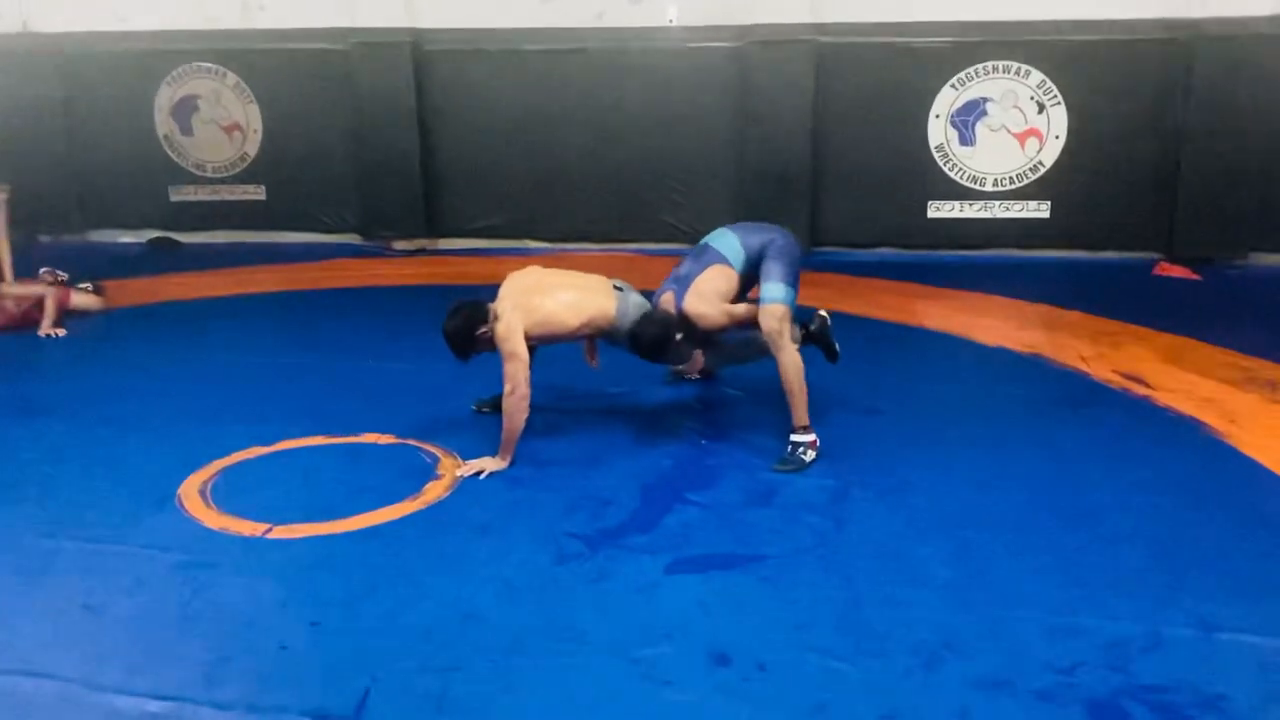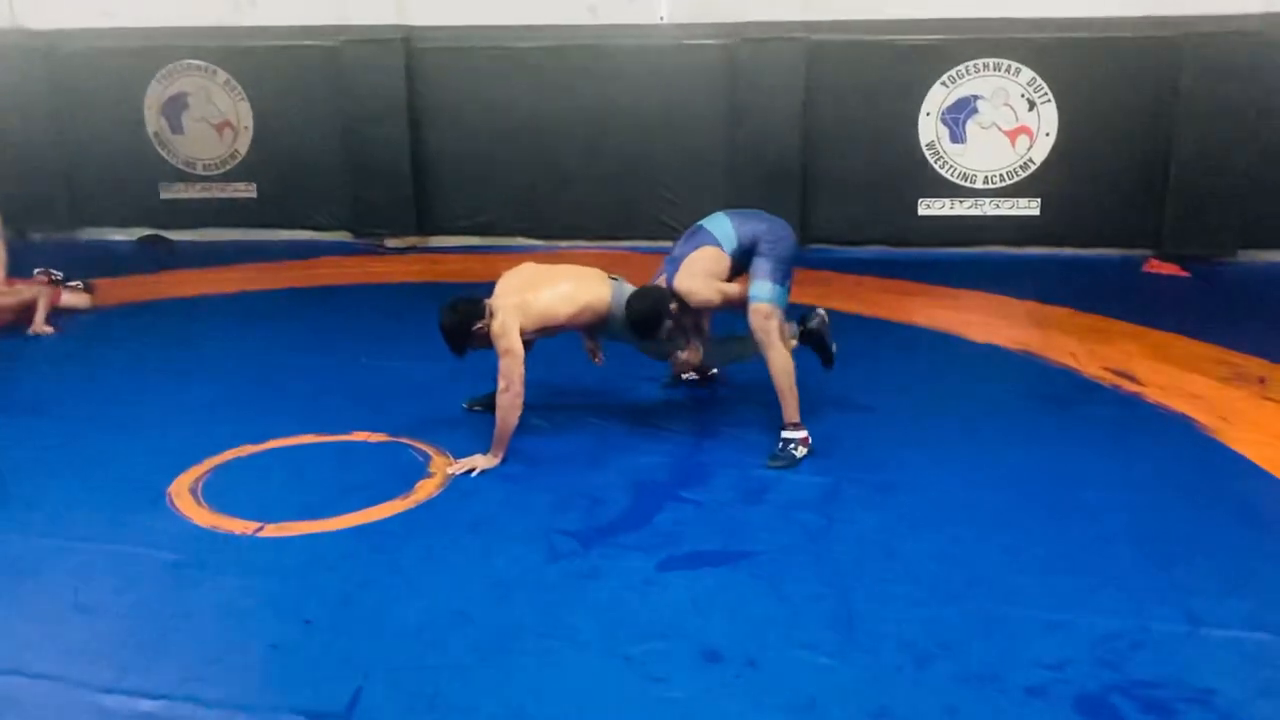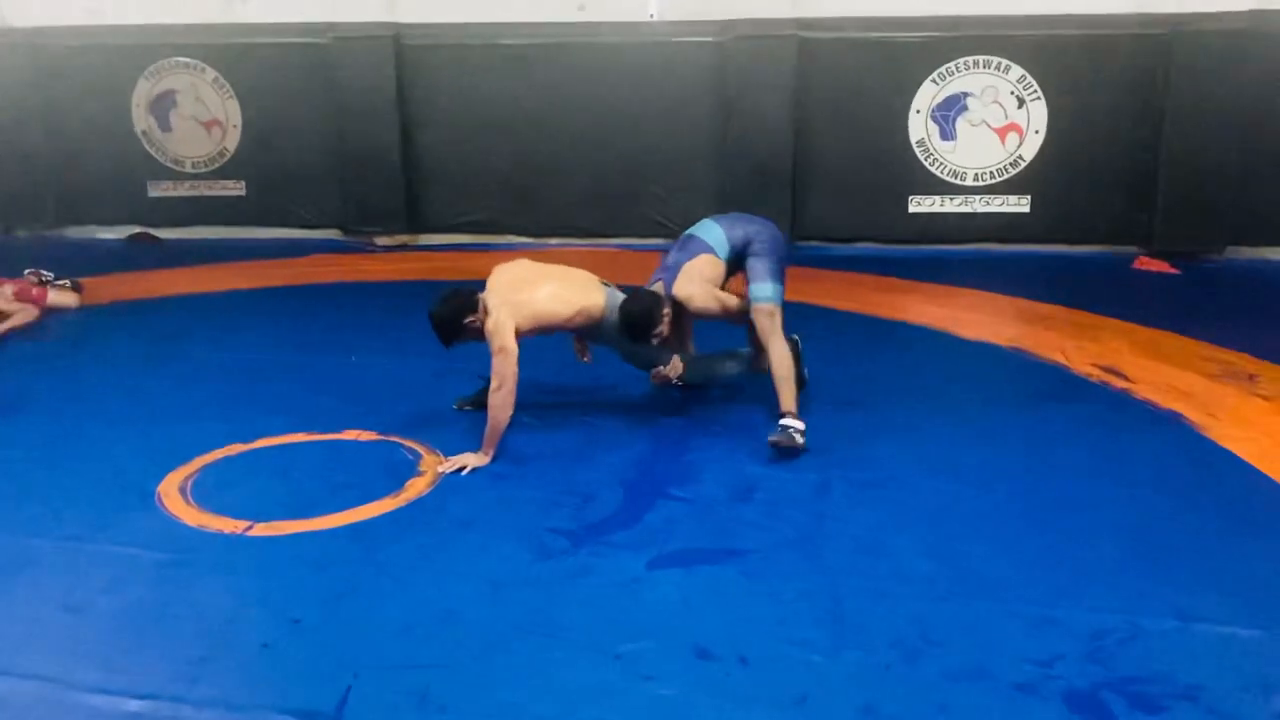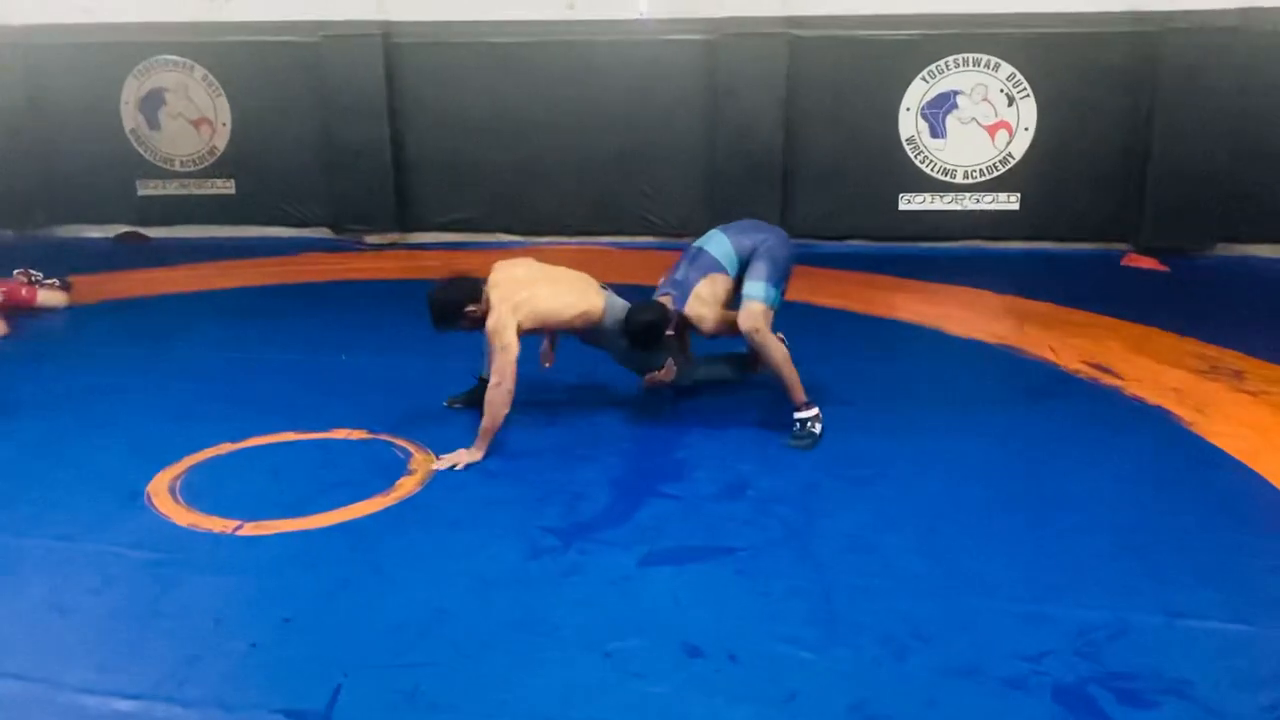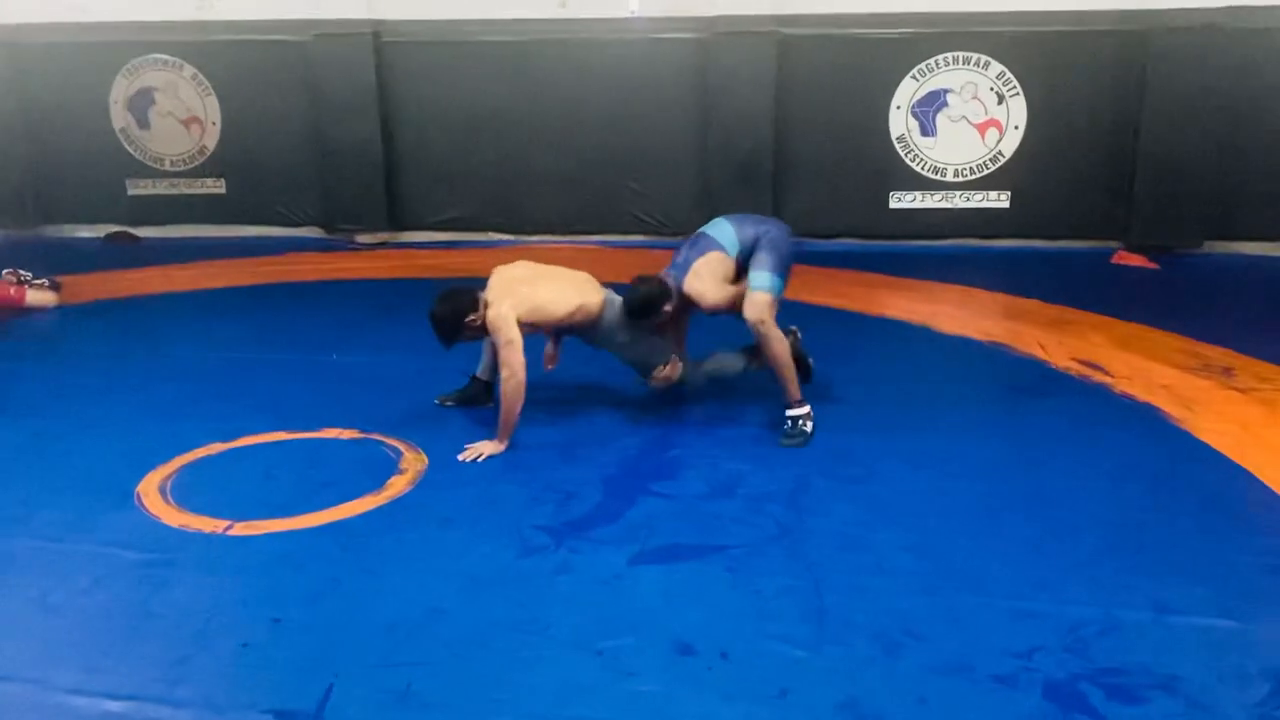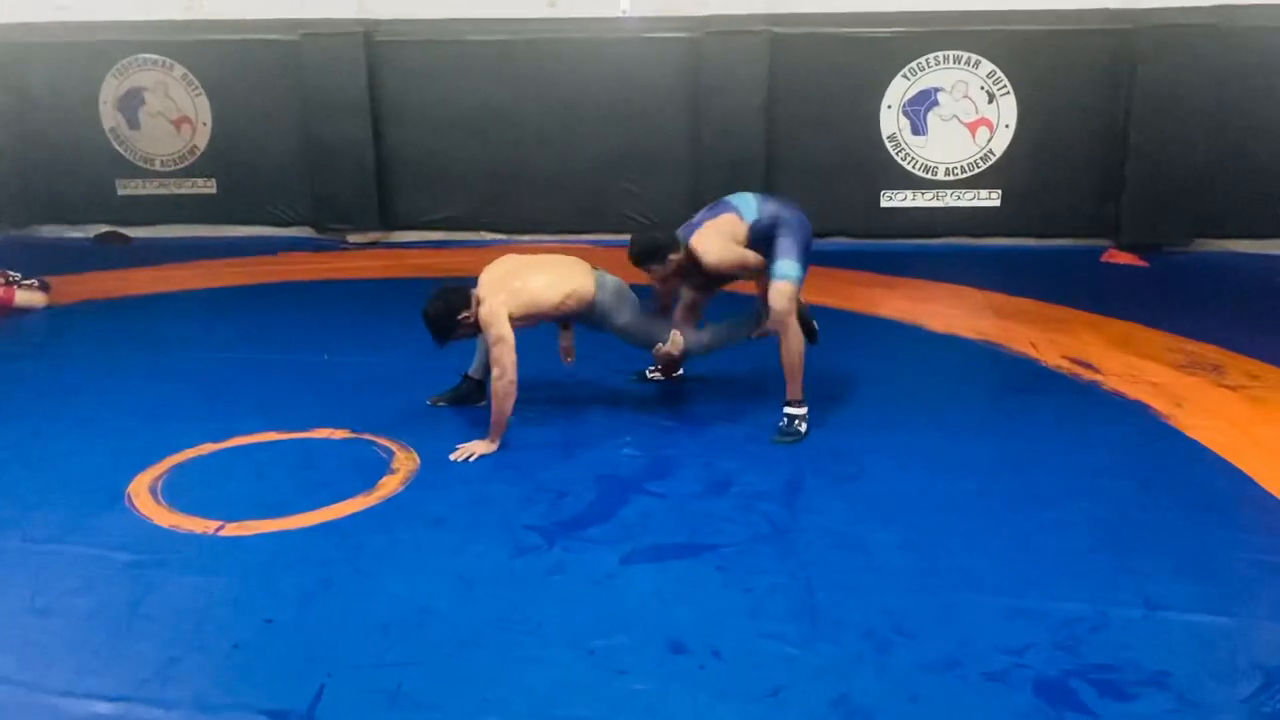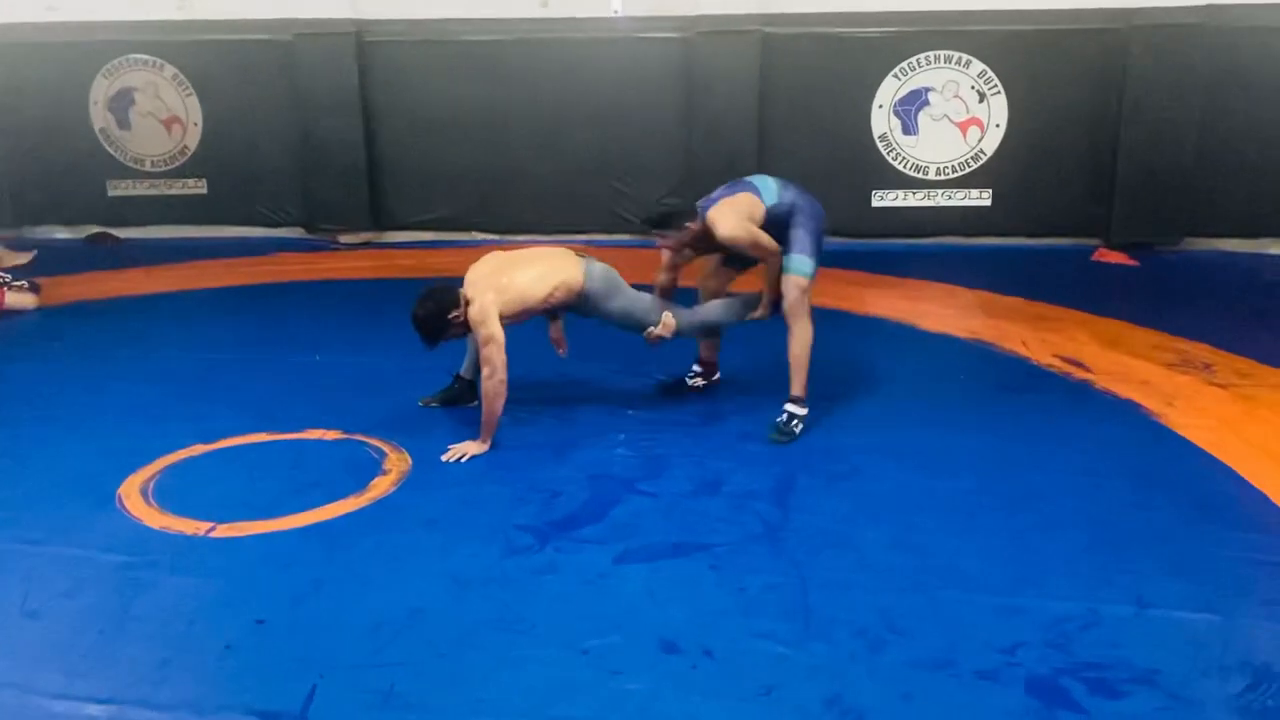
dt=0.2s
person 1, frame 1
left shoulder: (508, 327)
right shoulder: (515, 280)
left elbow: (518, 394)
left wrist: (503, 458)
right wrist: (590, 338)
left hip: (624, 317)
right hip: (617, 292)
person 1, frame 2
left shoulder: (503, 323)
right shoulder: (509, 280)
left elbow: (512, 391)
left wrist: (494, 455)
right wrist: (590, 335)
left hip: (619, 311)
right hip: (608, 284)
left knee: (701, 355)
left ankle: (799, 332)
person 1, frame 3
left shoulder: (497, 320)
right shoulder: (502, 273)
left elbow: (503, 389)
left wrist: (485, 454)
left hip: (609, 317)
right hip: (597, 289)
left knee: (683, 370)
person 1, frame 4
left shoulder: (500, 317)
right shoulder: (502, 269)
left elbow: (503, 387)
left wrist: (478, 449)
left hip: (607, 323)
right hip: (596, 295)
left knee: (676, 374)
left ankle: (757, 361)
right ankle: (481, 389)
person 1, frame 5
left shoulder: (497, 314)
right shoulder: (502, 276)
left elbow: (514, 378)
left wrist: (500, 441)
right wrist: (554, 341)
left hip: (606, 321)
right hip: (593, 292)
left knee: (683, 373)
right ankle: (480, 388)
person 1, frame 6
left shoulder: (488, 310)
right shoulder: (491, 271)
left elbow: (505, 378)
left wrist: (492, 440)
right wrist: (565, 329)
left hip: (600, 299)
right hip: (585, 274)
left knee: (683, 345)
left ankle: (767, 321)
right ankle: (471, 386)
person 1, frame 7
left shoulder: (479, 311)
right shoulder: (477, 271)
left elbow: (495, 377)
left wrist: (483, 441)
right wrist: (554, 320)
left hip: (590, 288)
right hip: (574, 262)
left knee: (683, 322)
left ankle: (764, 302)
right ankle: (463, 386)
person 2, frame 1
left shoulder: (703, 313)
right shoulder: (660, 304)
left elbow: (756, 312)
left hip: (775, 245)
right hip: (739, 239)
left knee: (773, 330)
left ankle: (804, 435)
person 2, frame 2
left shoulder: (695, 293)
right shoulder: (657, 292)
left elbow: (747, 293)
left hip: (769, 235)
right hip: (737, 228)
left knee: (763, 327)
left ankle: (795, 431)
right ankle: (705, 367)
person 2, frame 3
left shoulder: (696, 299)
right shoulder: (652, 296)
left elbow: (740, 307)
left hip: (759, 237)
right hip: (724, 232)
left knee: (767, 325)
left ankle: (791, 423)
person 2, frame 4
left shoulder: (705, 318)
right shoulder: (658, 305)
left elbow: (746, 324)
left hip: (767, 243)
right hip: (734, 238)
left knee: (753, 327)
left ankle: (805, 410)
person 2, frame 5
left shoulder: (708, 297)
right shoulder: (660, 286)
left hip: (768, 236)
right hip: (734, 230)
left knee: (757, 318)
left ankle: (799, 408)
person 2, frame 6
left shoulder: (711, 256)
right shoulder: (674, 252)
left elbow: (761, 265)
right elbow: (664, 300)
left wrist: (766, 312)
left hip: (785, 223)
right hip: (748, 221)
left knee: (781, 308)
right knee: (691, 296)
left ankle: (796, 407)
right ankle: (671, 366)
person 2, frame 7
left shoulder: (726, 230)
right shoulder: (687, 237)
left elbow: (774, 254)
right elbow: (666, 276)
left wrist: (766, 300)
left hip: (798, 212)
right hip: (764, 219)
left knee: (794, 301)
right knee: (710, 284)
left ankle: (797, 404)
right ankle: (707, 368)
